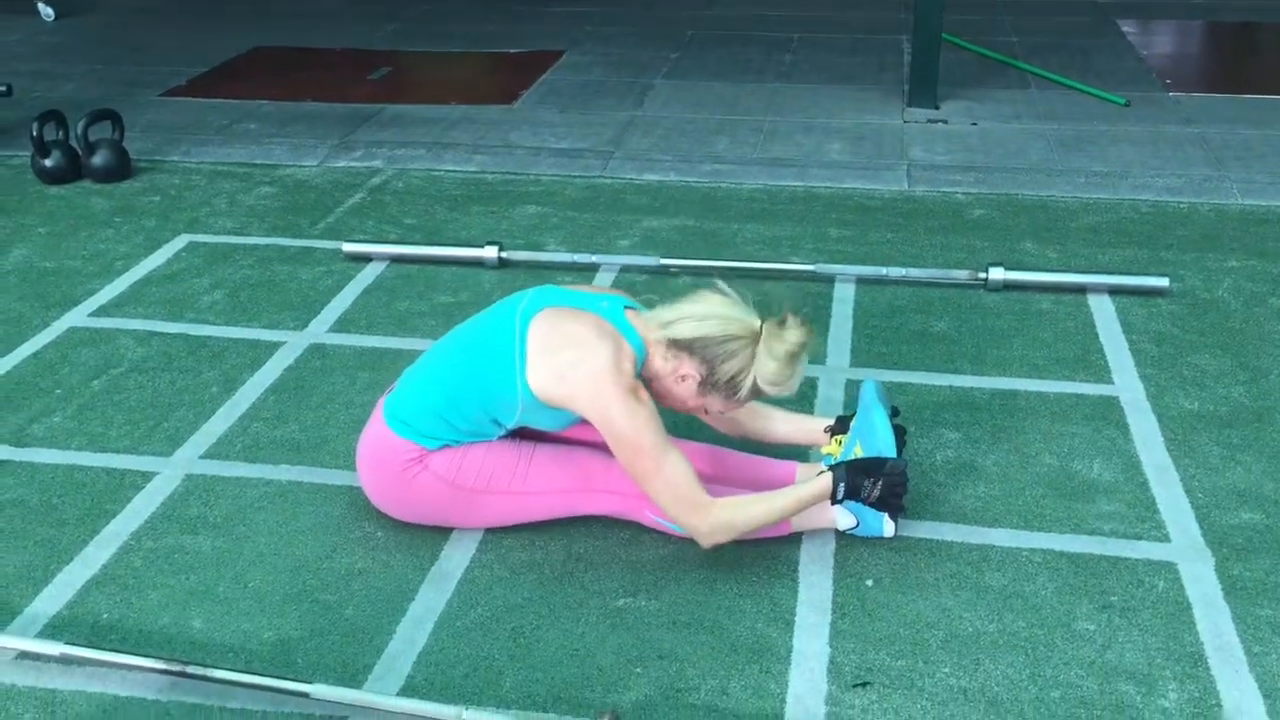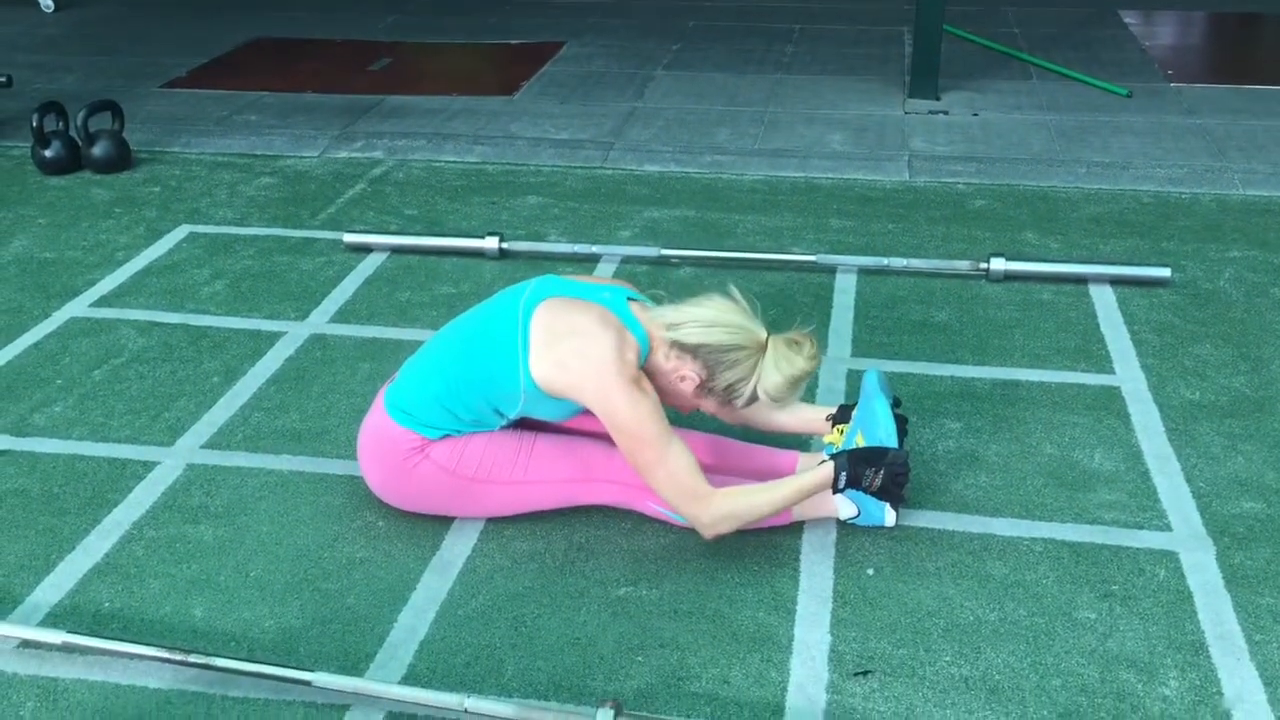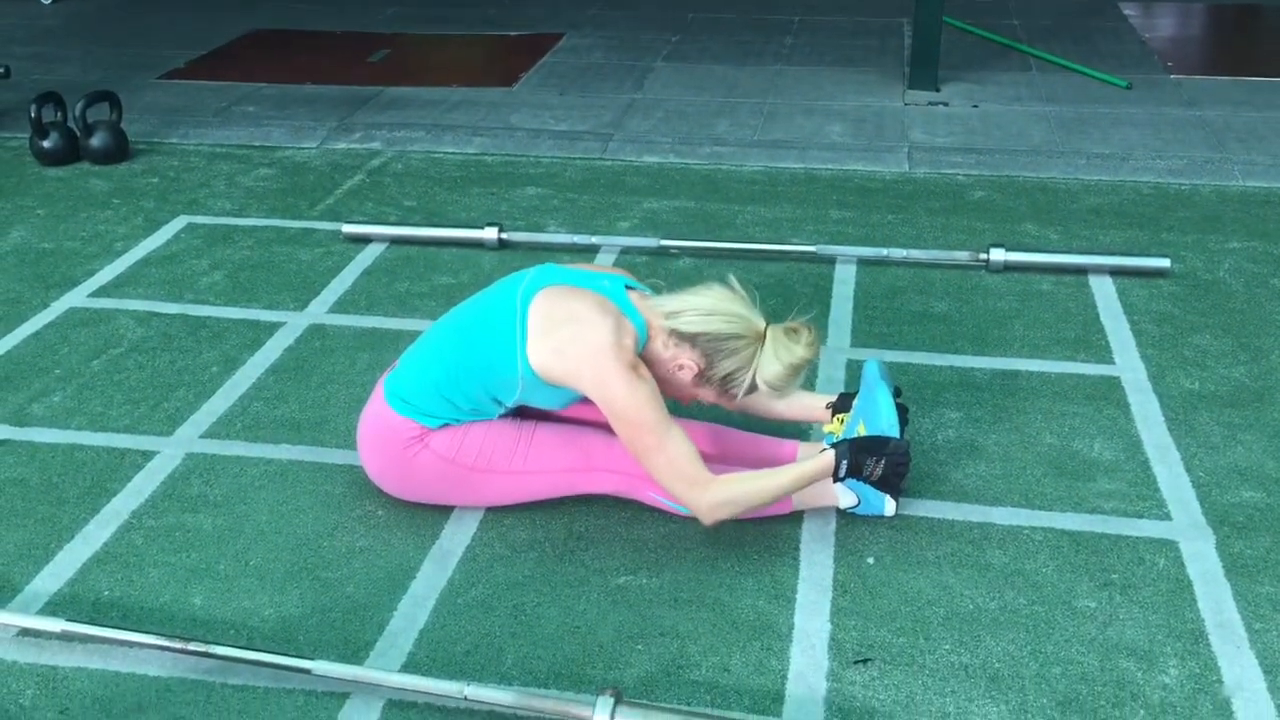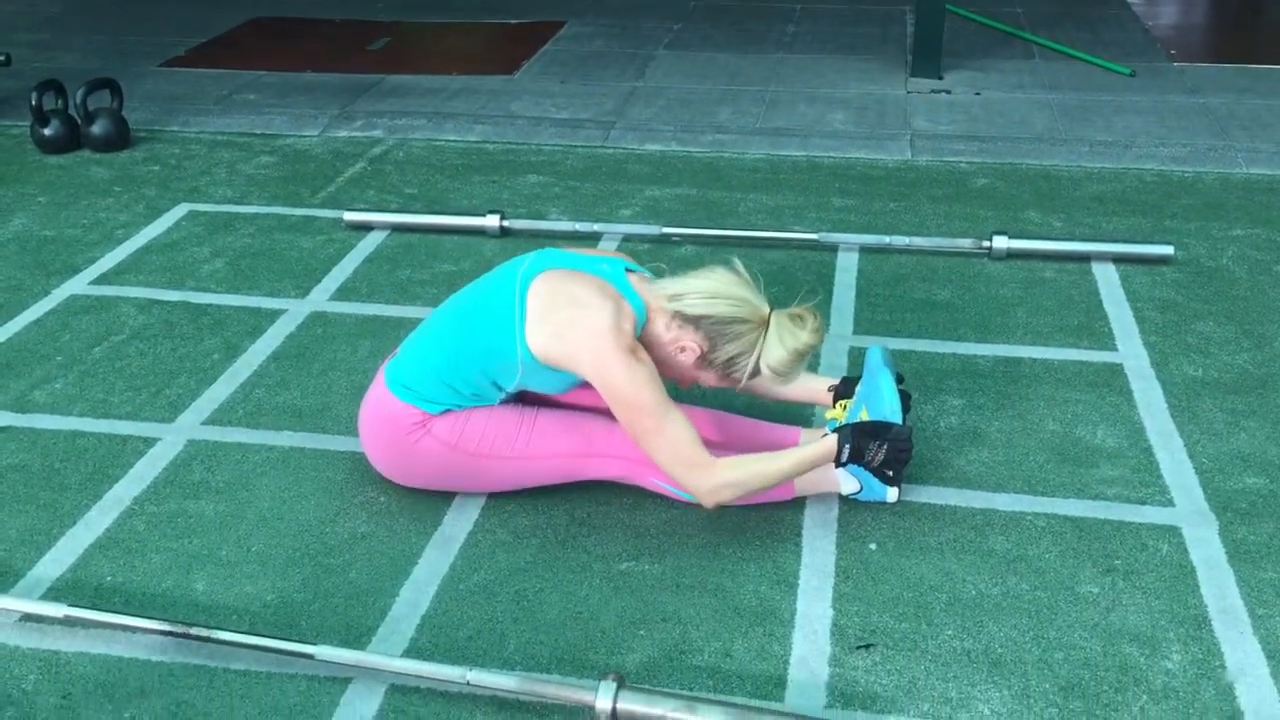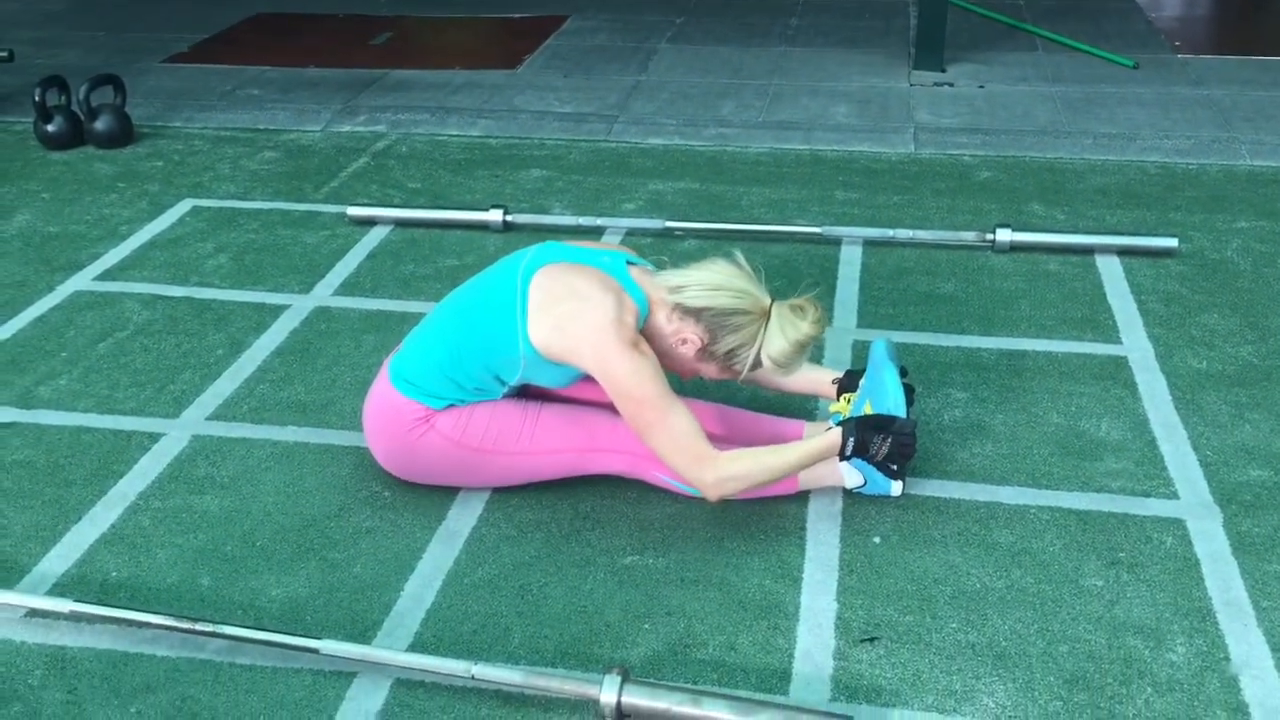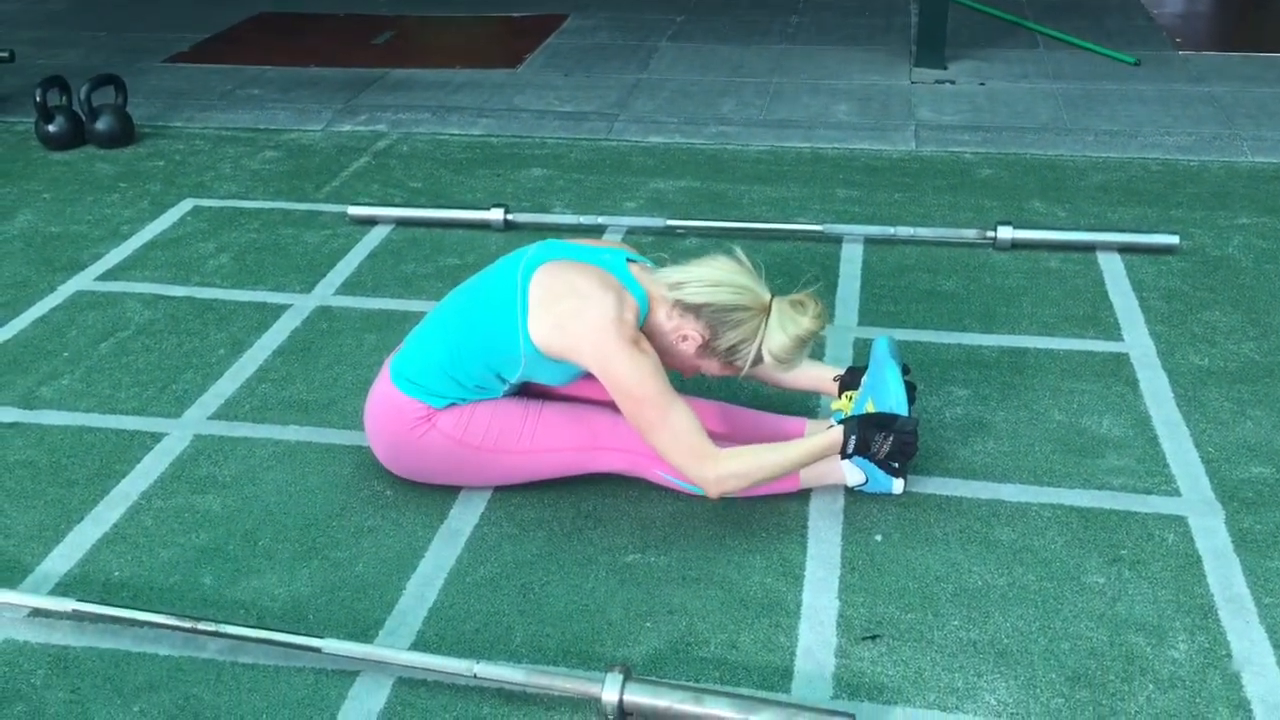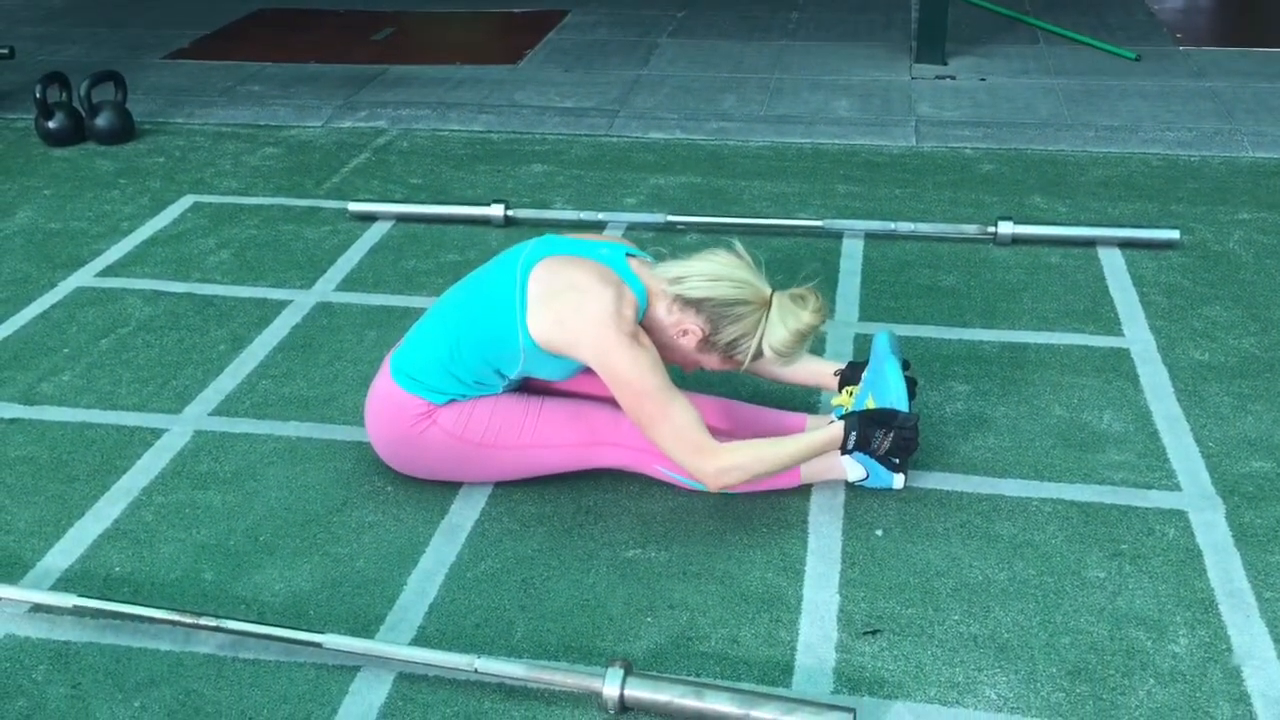
dt=0.4s
person 1, frame 1
left shoulder: (633, 322)
right shoulder: (609, 379)
left elbow: (733, 419)
right elbow: (704, 523)
left wrist: (831, 431)
right wrist: (833, 485)
left hip: (434, 415)
right hip: (408, 464)
left knee: (651, 456)
right knee: (618, 487)
person 1, frame 2
left shoulder: (633, 313)
right shoulder: (613, 373)
left elbow: (732, 406)
right elbow: (707, 513)
left wrist: (831, 420)
right wrist: (835, 473)
left hip: (432, 401)
right hip: (409, 452)
left knee: (654, 447)
right knee: (620, 475)
person 1, frame 3
left shoulder: (631, 301)
right shoulder: (610, 361)
left elbow: (731, 389)
right elbow: (705, 501)
left wrist: (830, 408)
right wrist: (834, 464)
left hip: (431, 391)
right hip: (408, 443)
left knee: (651, 434)
right knee: (617, 465)
person 1, frame 4
left shoulder: (631, 285)
right shoulder: (610, 345)
left elbow: (731, 367)
right elbow: (706, 483)
left wrist: (833, 391)
right wrist: (837, 449)
left hip: (437, 376)
right hip: (410, 427)
left knee: (657, 419)
right knee: (620, 451)
left ankle: (819, 439)
person 1, frame 5
left shoulder: (631, 276)
right shoulder: (612, 339)
left elbow: (740, 358)
right elbow: (710, 476)
left wrist: (837, 384)
right wrist: (842, 442)
left hip: (439, 372)
right hip: (414, 423)
left knee: (658, 412)
right knee: (623, 444)
left ankle: (825, 435)
person 1, frame 6
left shoulder: (632, 274)
right shoulder: (612, 336)
left elbow: (739, 353)
right elbow: (712, 473)
left wrist: (839, 381)
right wrist: (843, 440)
left hip: (440, 370)
right hip: (415, 422)
left knee: (658, 410)
right knee: (624, 442)
left ankle: (828, 432)
person 1, frame 7
left shoulder: (632, 269)
right shoulder: (611, 330)
left elbow: (736, 347)
right elbow: (712, 467)
left wrist: (839, 375)
right wrist: (844, 436)
left hip: (443, 368)
right hip: (417, 419)
left knee: (660, 406)
right knee: (623, 438)
left ankle: (829, 427)
